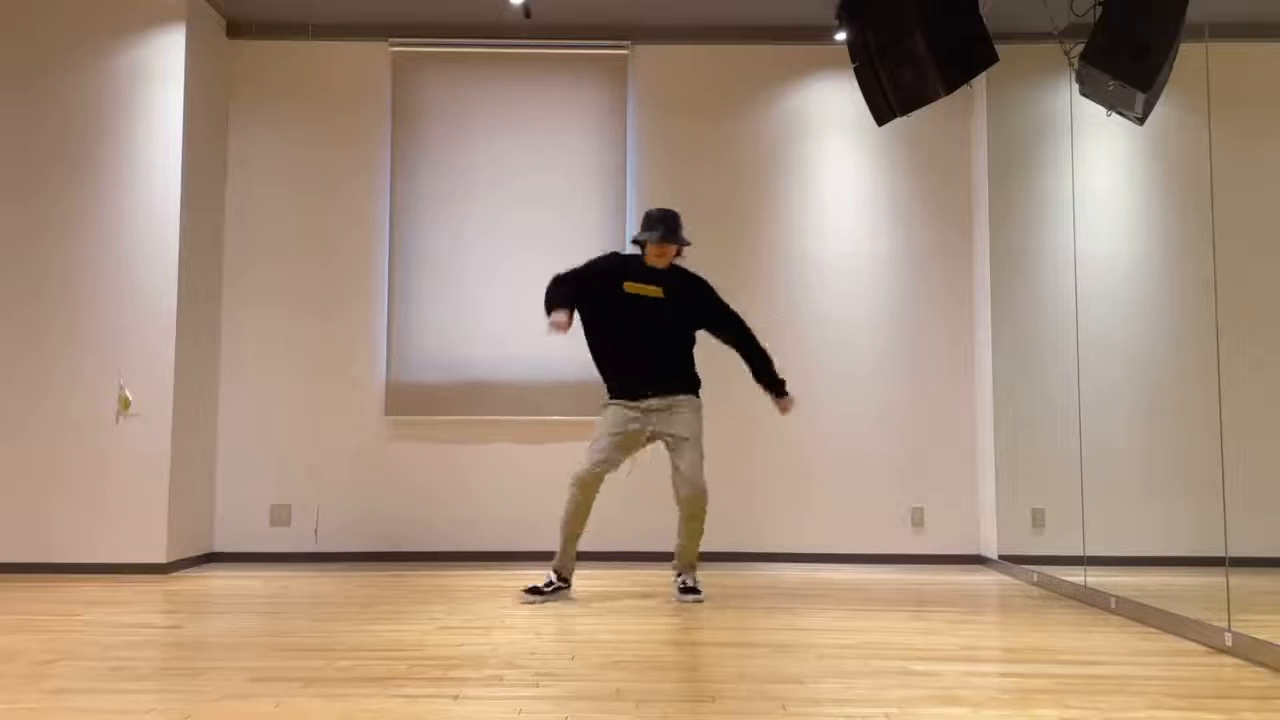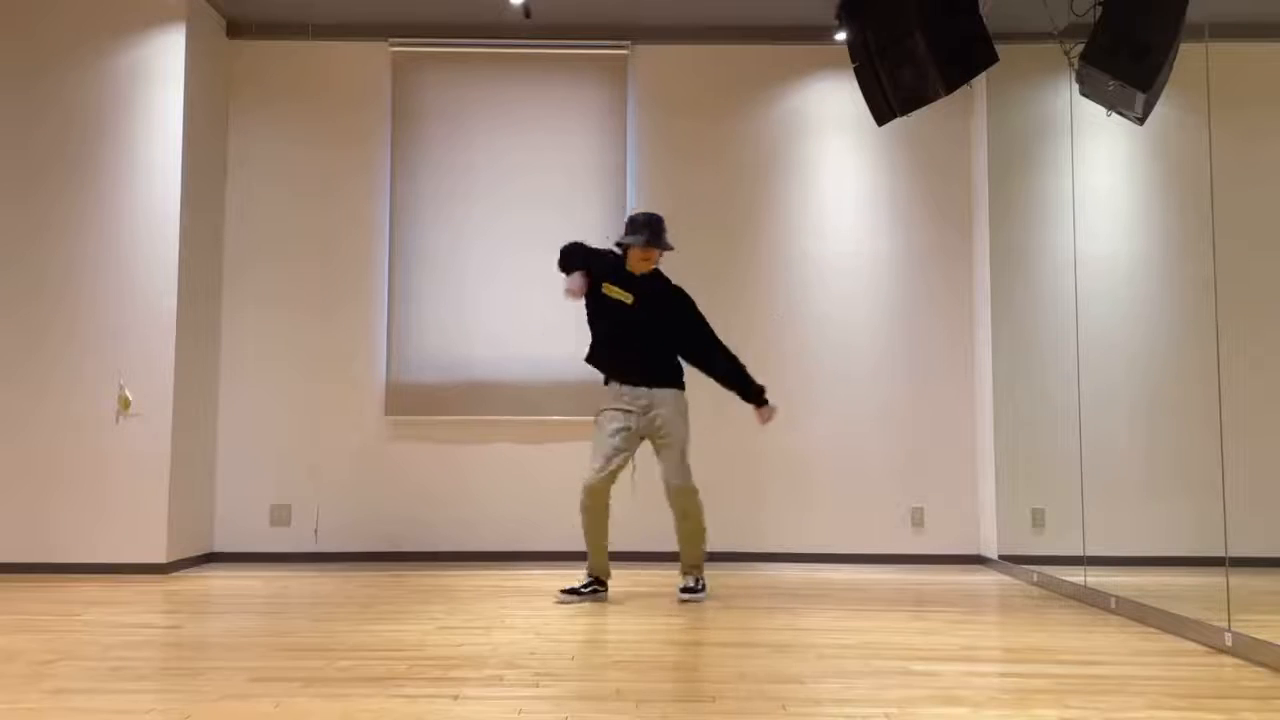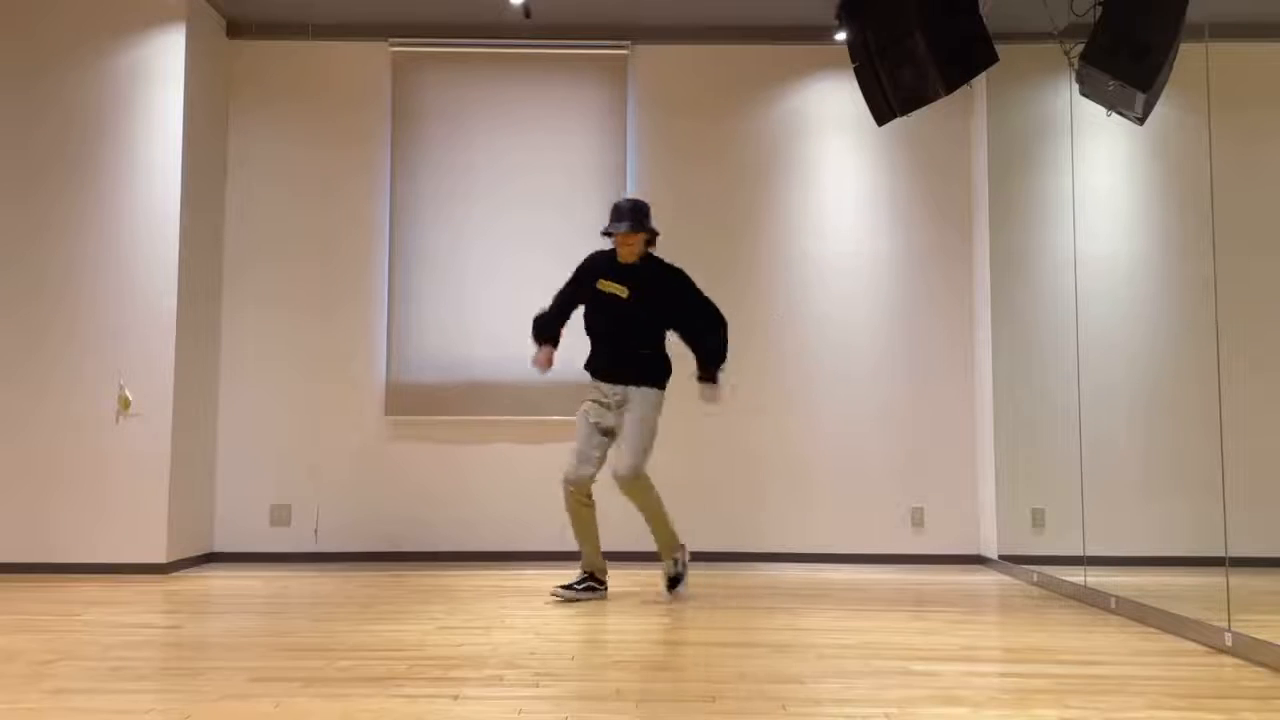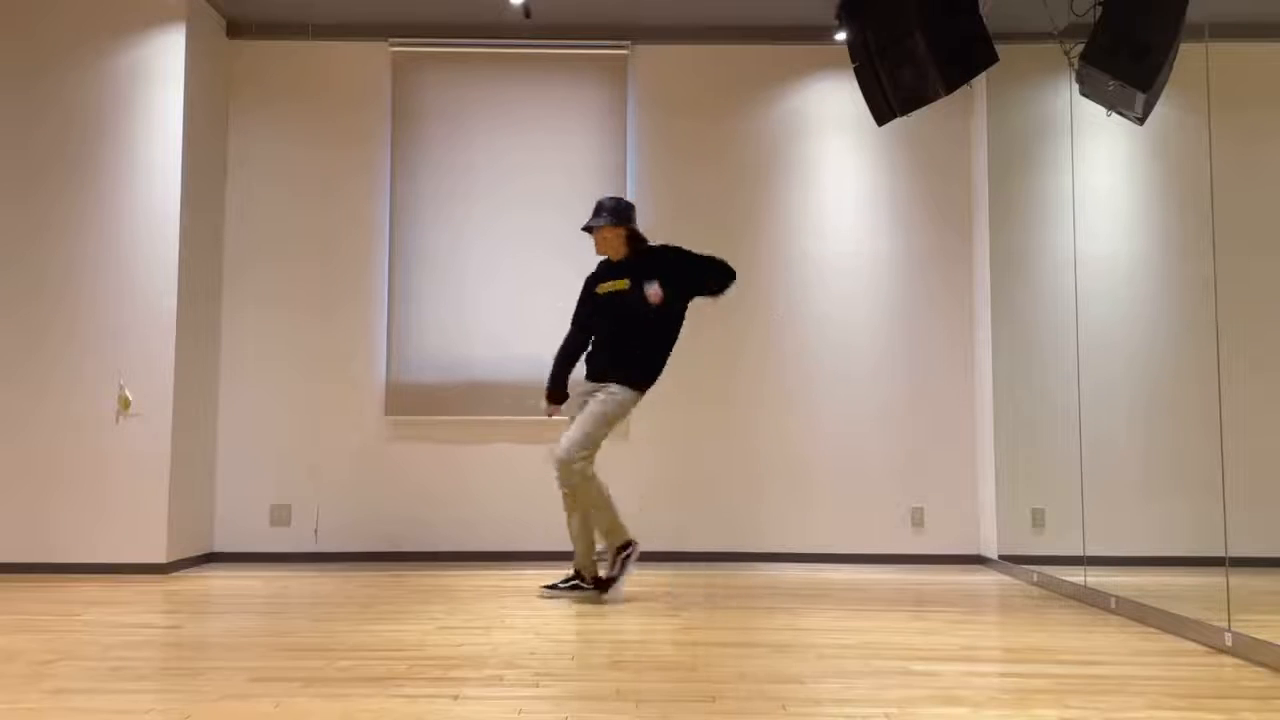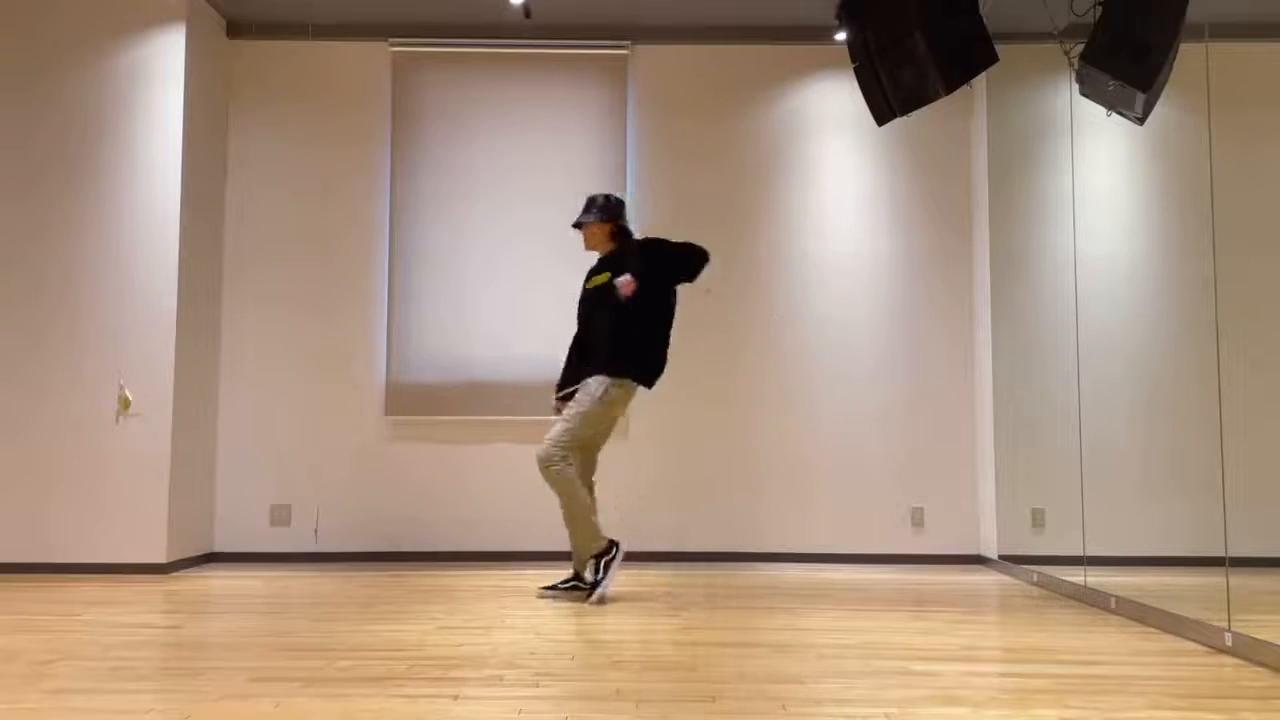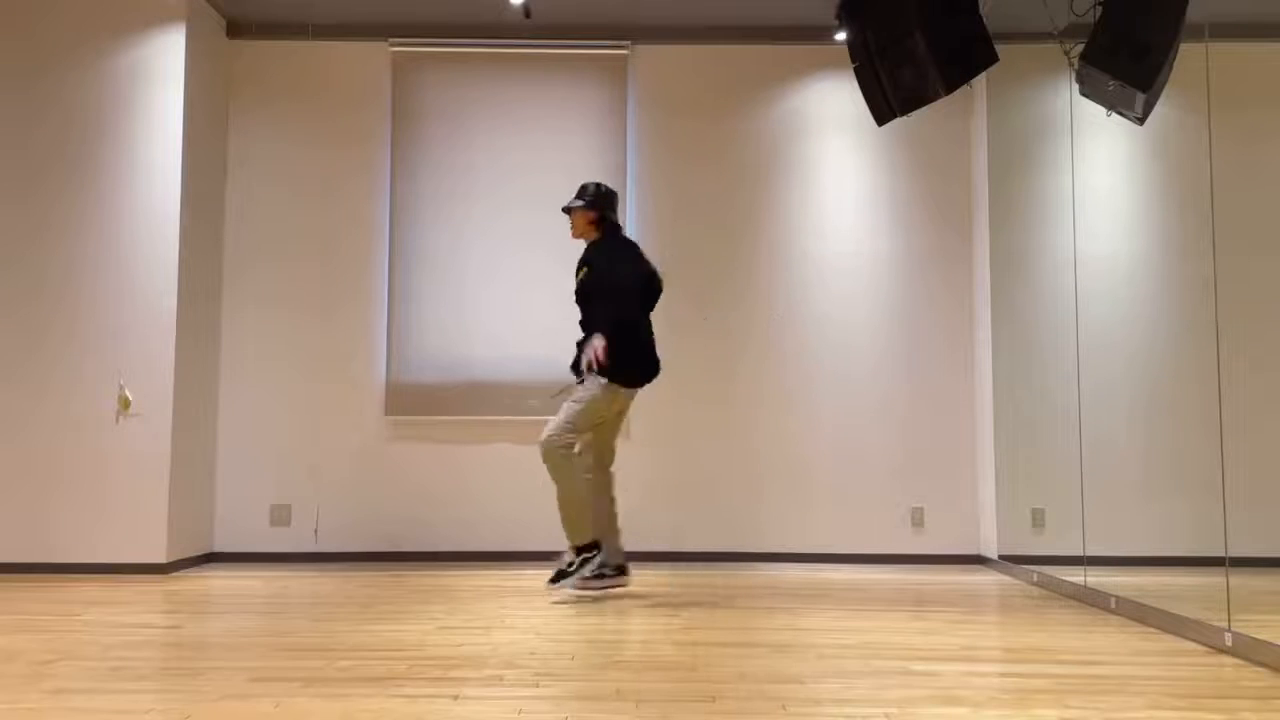
dt=0.1s
person 1, frame 1
left shoulder: (689, 287)
right shoulder: (612, 269)
left elbow: (737, 333)
right elbow: (563, 284)
left wrist: (774, 387)
right wrist: (561, 308)
left hip: (678, 402)
right hip: (627, 402)
left knee: (692, 492)
right knee: (586, 477)
left ankle: (686, 573)
right ankle: (561, 575)
person 1, frame 2
left shoulder: (670, 296)
right shoulder: (608, 266)
left elbow: (710, 351)
right elbow: (571, 254)
left wrist: (757, 397)
right wrist: (575, 272)
left hip: (665, 395)
right hip: (621, 395)
left knee: (680, 488)
right knee: (595, 484)
left ankle: (692, 571)
right ankle: (597, 577)
person 1, frame 3
left shoulder: (665, 281)
right shoulder: (595, 267)
left elbow: (711, 325)
right elbow: (562, 305)
left wrist: (708, 374)
right wrist: (546, 339)
left hip: (641, 389)
right hip: (600, 389)
left knee: (628, 471)
right knee: (575, 480)
left ankle: (673, 554)
right ankle: (593, 574)
person 1, frame 4
left shoulder: (658, 262)
right shoulder: (597, 280)
left elbow: (720, 275)
right elbow: (576, 339)
left wrist: (671, 289)
right wrist: (554, 391)
left hip: (625, 383)
right hip: (597, 384)
left knee: (569, 455)
right knee: (576, 466)
left ankle: (620, 544)
right ankle: (585, 572)
person 1, frame 5
left shoulder: (642, 255)
right shoulder: (594, 275)
left elbow: (695, 259)
left wrist: (641, 278)
right wrist: (563, 391)
left hip: (618, 378)
right hip: (593, 379)
left knee: (551, 455)
right knee: (576, 471)
left ankle: (602, 549)
right ankle: (584, 573)
person 1, frame 6
left shoulder: (615, 251)
right shoulder: (597, 256)
left elbow: (647, 285)
left wrist: (603, 334)
left hip: (615, 373)
right hip: (611, 374)
left knee: (555, 443)
right knee: (595, 467)
left ankle: (587, 545)
right ankle: (612, 561)
